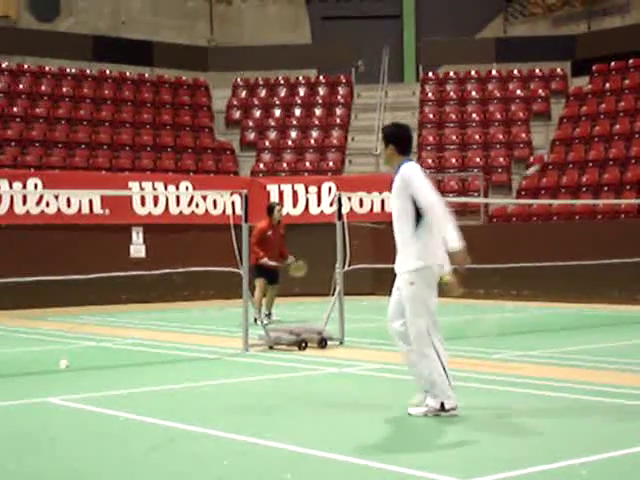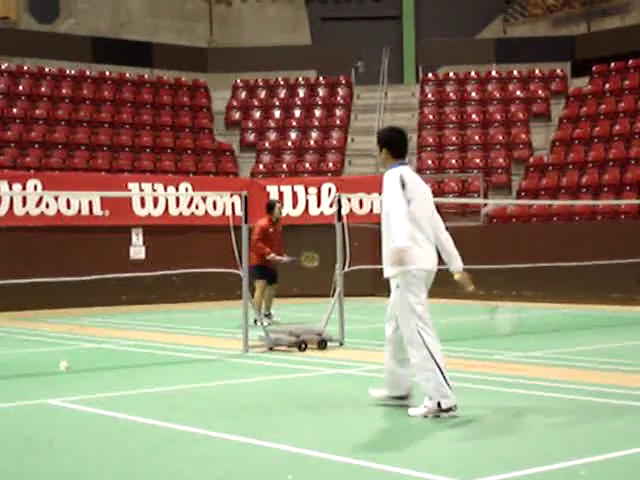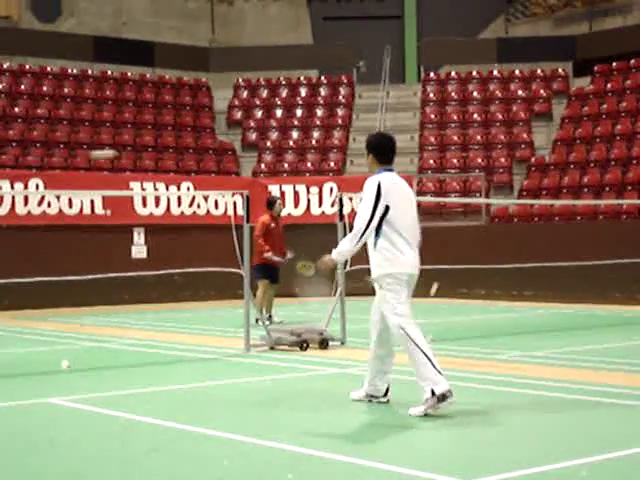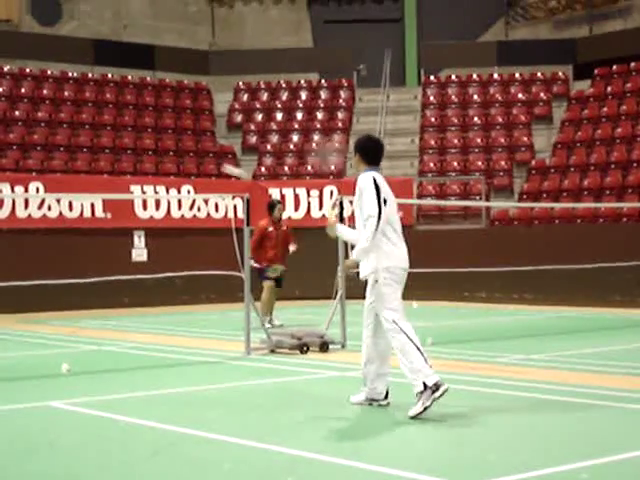
dt=0.2s
person 1, frame 1
left shoulder: (408, 172)
right shoulder: (403, 177)
left elbow: (435, 207)
left wrist: (454, 245)
right wrist: (446, 271)
left hip: (421, 263)
right hip: (410, 265)
left knee: (421, 331)
right knee: (398, 323)
left ankle: (442, 399)
right ankle: (433, 384)
person 1, frame 2
left shoulder: (394, 176)
right shoulder: (417, 182)
left elbow: (398, 214)
right elbow: (439, 228)
left wrist: (399, 245)
right wrist: (457, 267)
left hip: (409, 266)
right hip: (415, 265)
left knee: (416, 331)
right knee: (396, 327)
left ankle: (442, 400)
right ankle: (396, 388)
person 1, frame 3
left shoulder: (376, 183)
right shoulder: (403, 187)
left elbow: (363, 227)
right elbow: (414, 234)
left wrist: (337, 255)
left hip: (391, 268)
right hip: (404, 267)
left knee: (403, 327)
right knee: (382, 328)
left ankle: (437, 389)
right ankle: (375, 388)
person 1, frame 4
left shoulder: (367, 180)
right shoulder: (374, 182)
left elbow: (375, 222)
right elbow: (365, 232)
left wrist: (356, 256)
right wrist: (338, 229)
left hip: (385, 265)
right hip: (382, 266)
left knee: (394, 322)
right knee: (374, 329)
left ankle: (428, 382)
right ankle: (375, 390)
person 2, frame 1
left shoulder: (281, 227)
right shoulder: (262, 226)
right elbow: (253, 243)
left wrist: (286, 256)
right wrist: (261, 257)
left hip: (274, 264)
right hip: (261, 263)
left knee: (273, 288)
right knee: (260, 286)
left ankle: (268, 313)
right ankle: (258, 316)
person 2, frame 2
left shoulder: (278, 224)
right shoulder: (262, 224)
right elbow: (255, 241)
left wrist: (282, 255)
right wrist: (268, 253)
left hip: (271, 263)
right hip: (259, 261)
left knee: (272, 287)
right knee: (260, 287)
left ankle: (267, 313)
right ankle: (258, 317)
person 2, frame 3
left shoulder: (278, 221)
right shoulder: (264, 220)
right elbow: (257, 238)
left wrist: (285, 251)
right wrist: (266, 251)
left hip: (274, 261)
right hip: (262, 261)
left knee: (272, 287)
right knee: (263, 286)
left ankle: (268, 315)
right ankle: (259, 316)
person 2, frame 4
left shoulder: (284, 225)
right shoulder: (263, 225)
left elbow: (290, 240)
right elbow: (254, 242)
left wrist: (292, 246)
right wrist: (251, 257)
left hip: (278, 265)
right hip: (265, 263)
left knee: (274, 291)
right knee: (268, 287)
left ankle: (269, 318)
right ankle: (263, 318)
